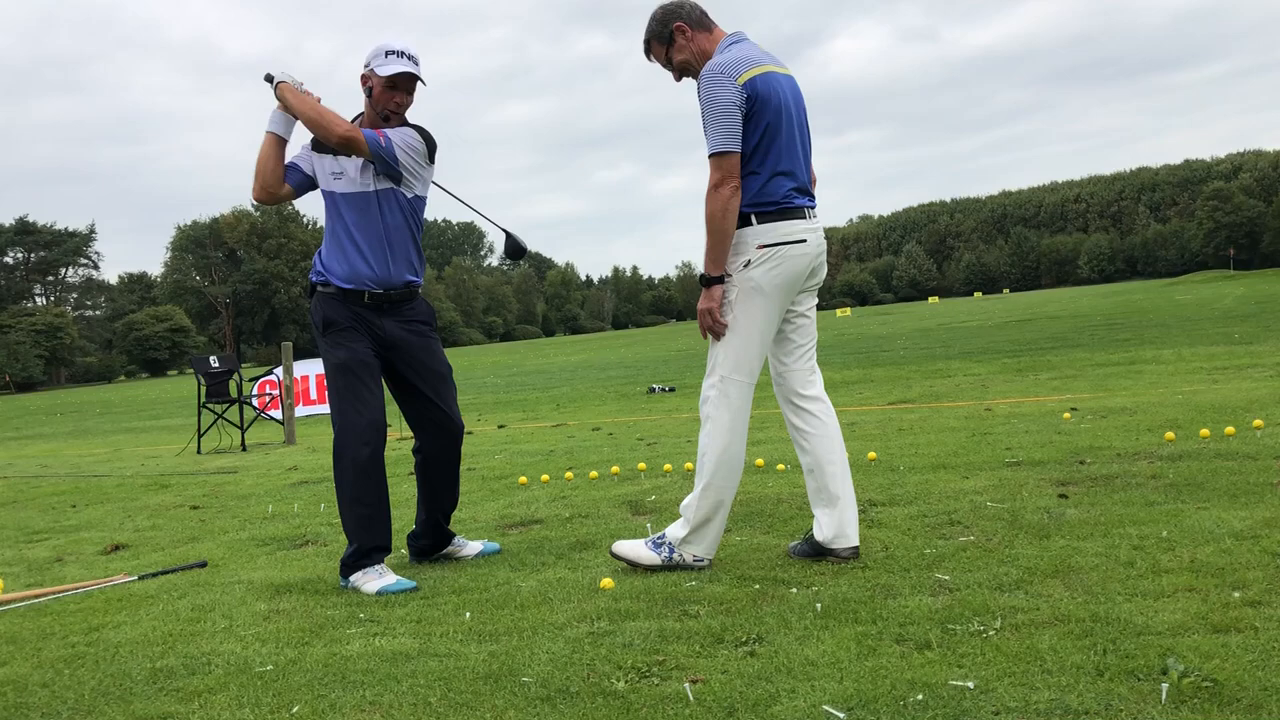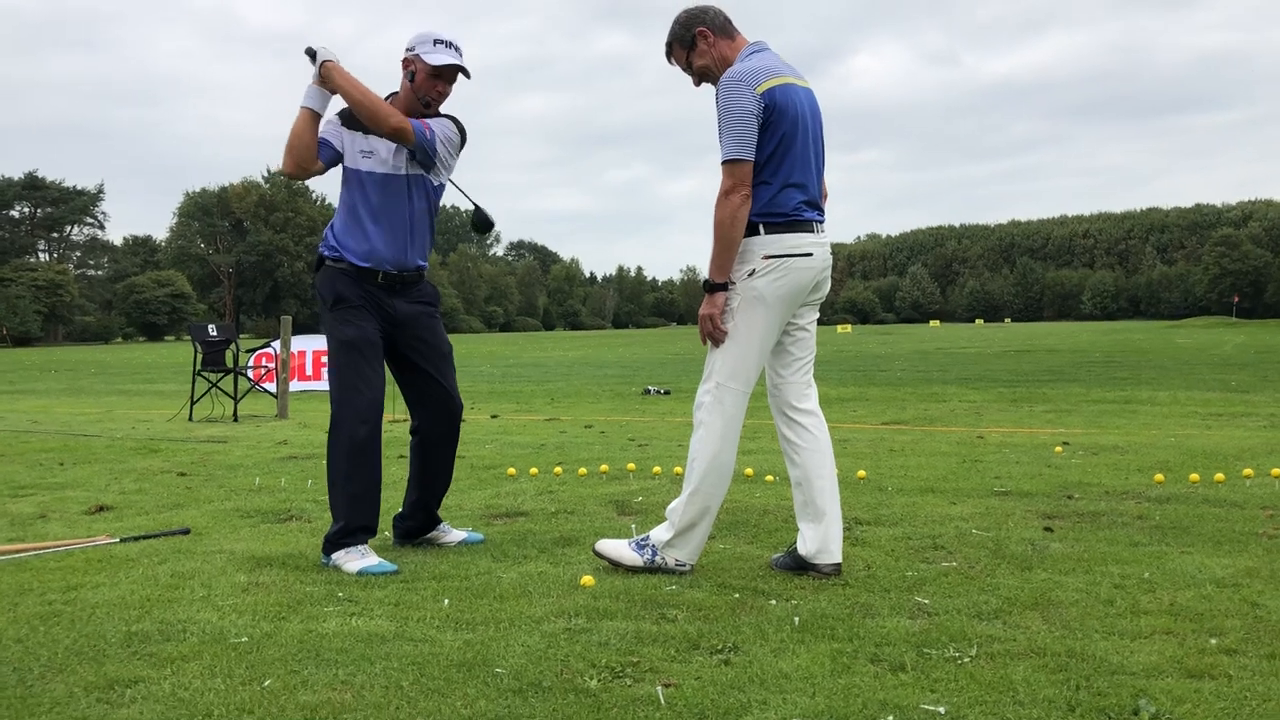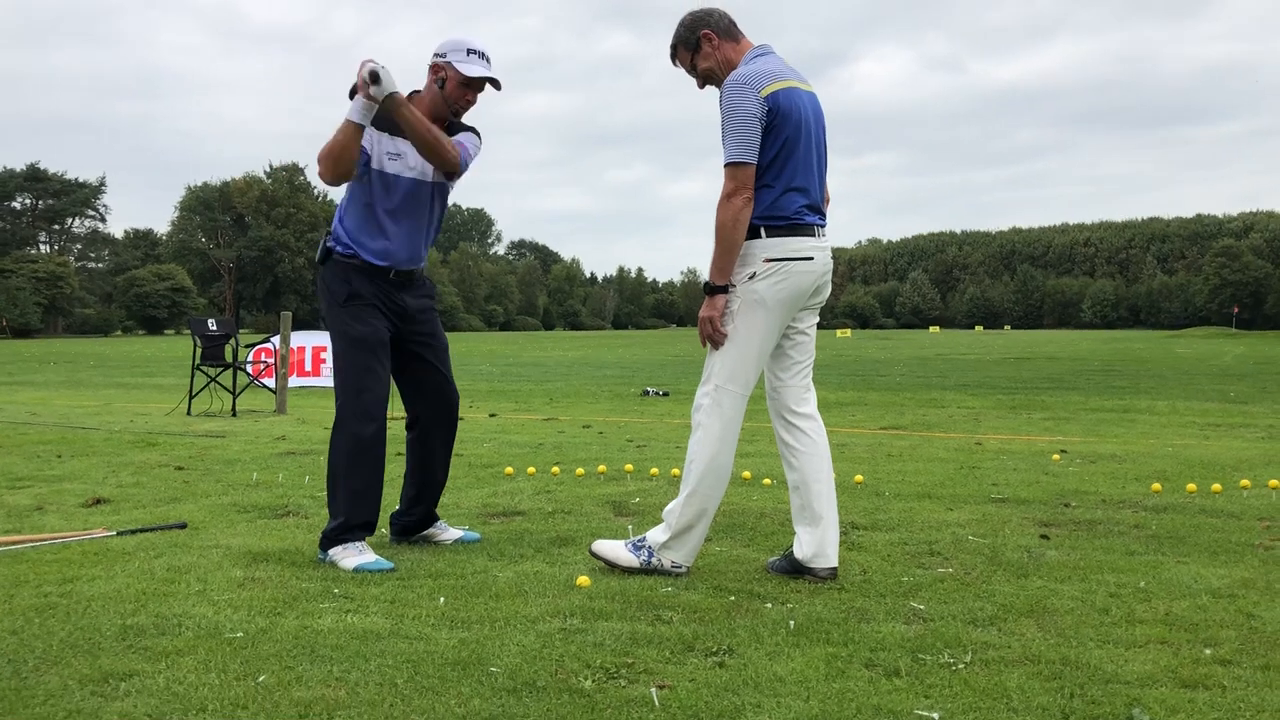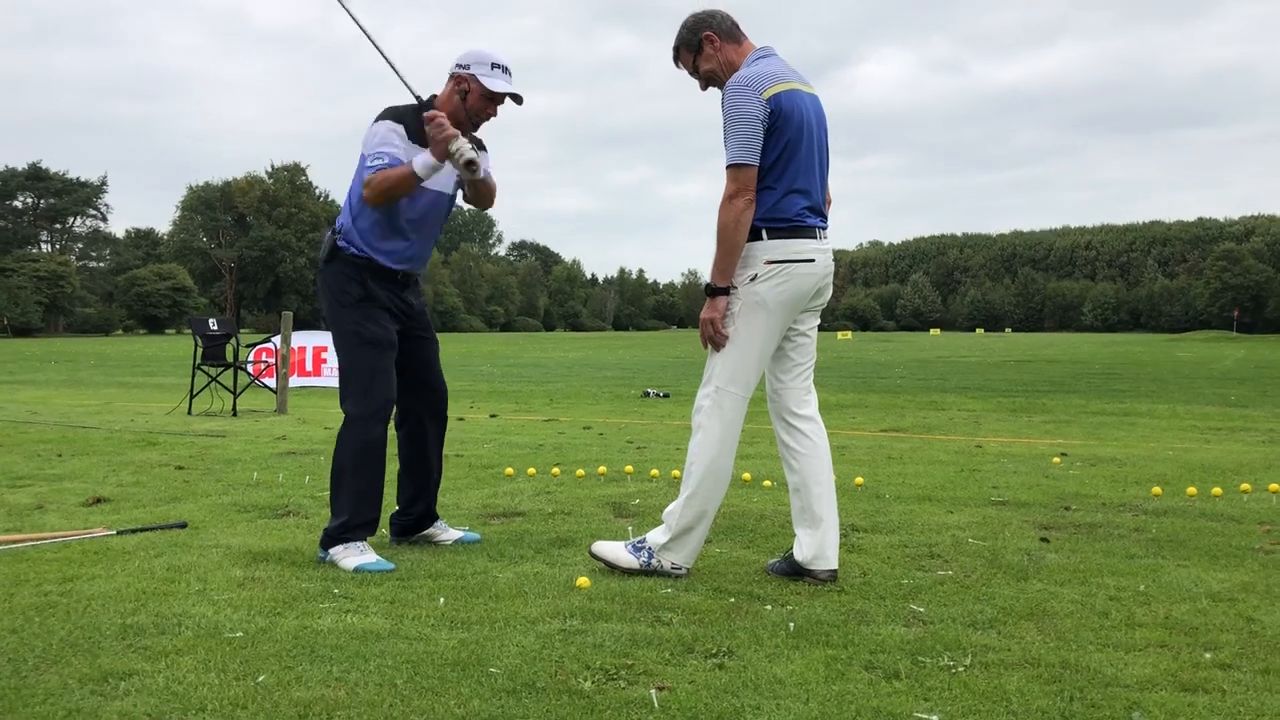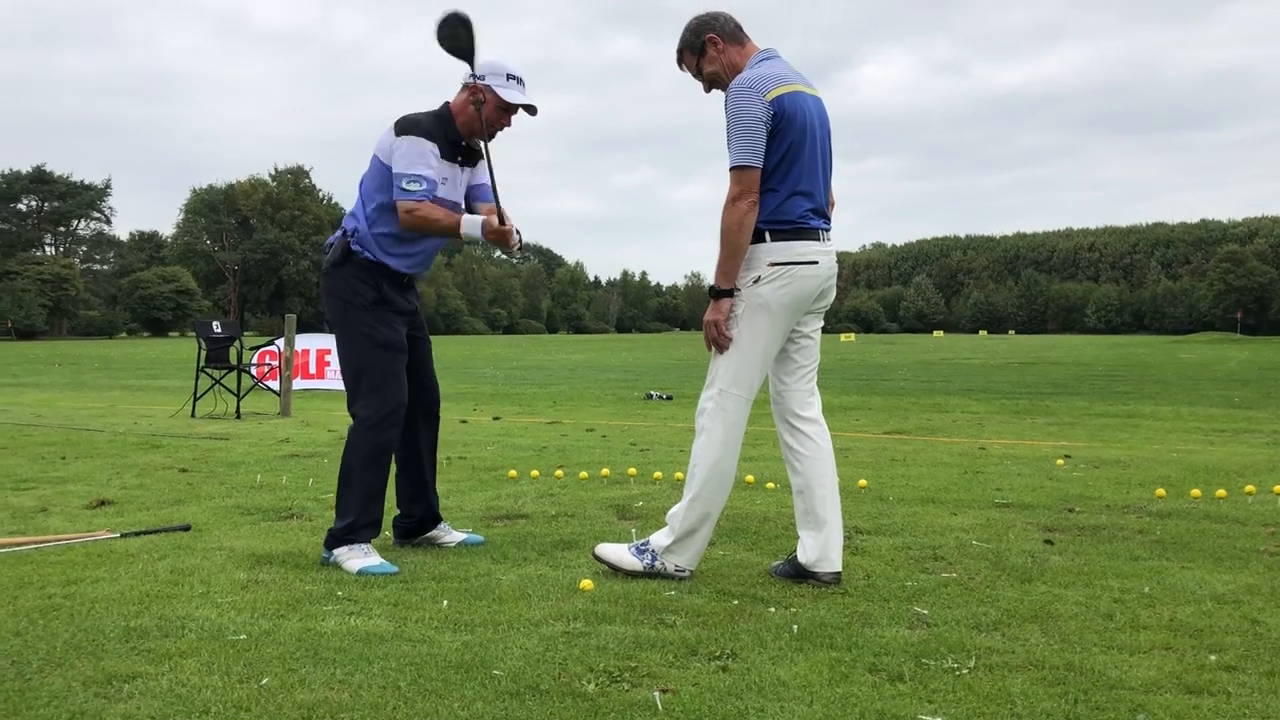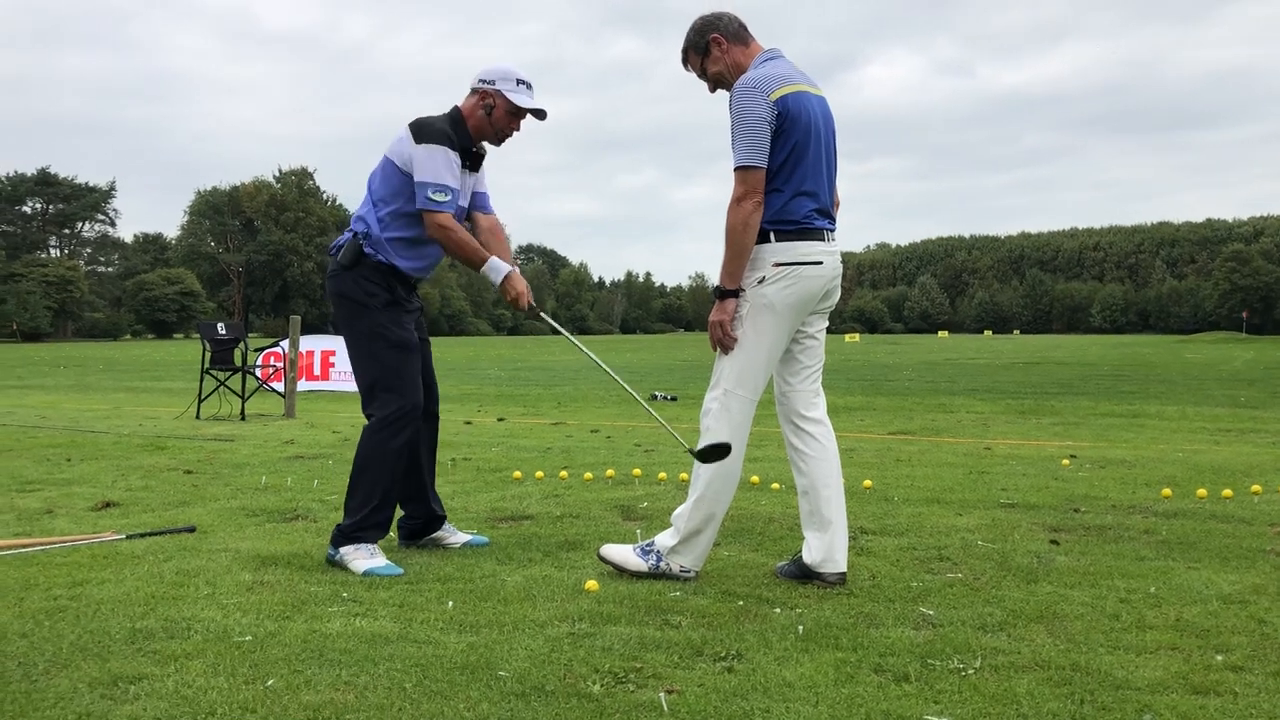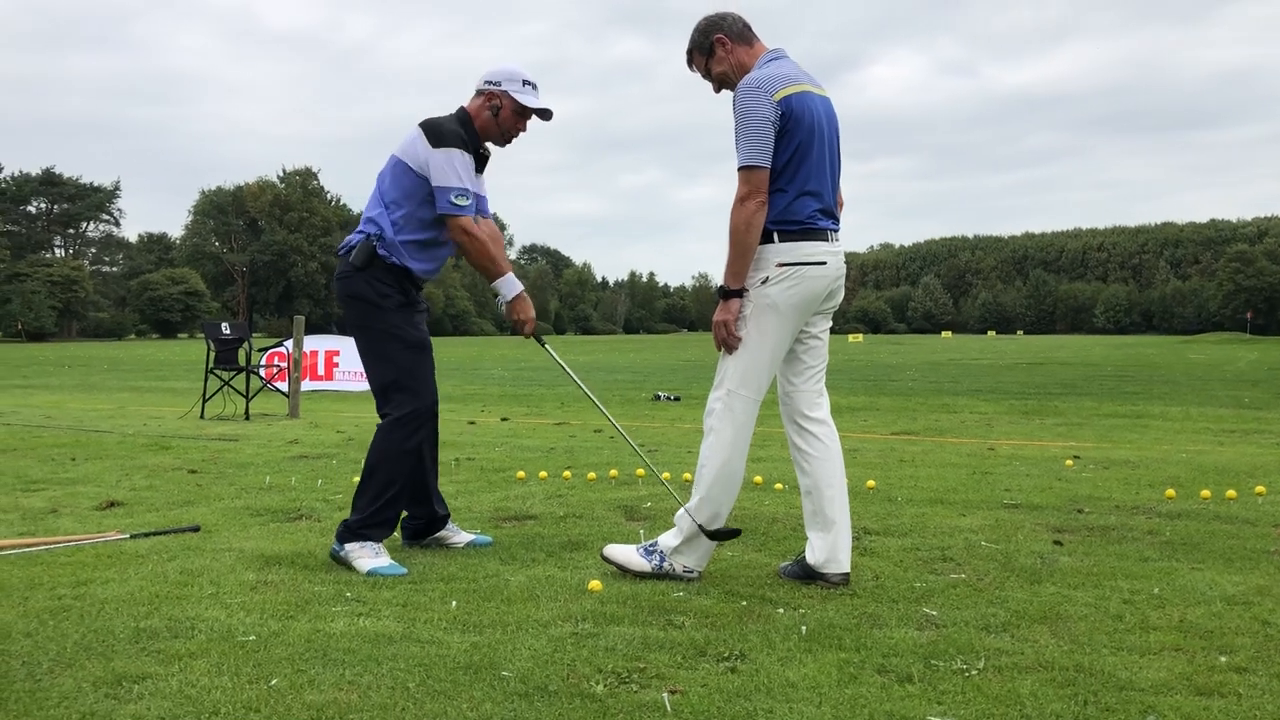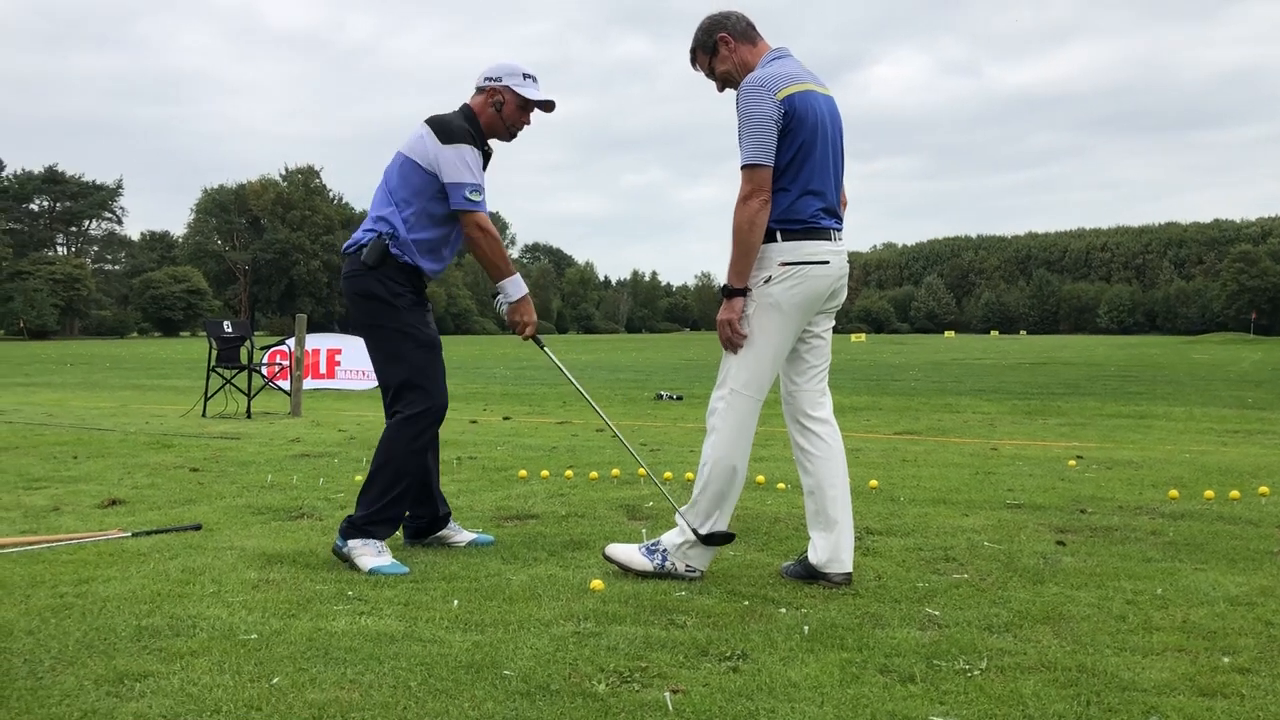
dt=0.1s
person 1, frame 1
left shoulder: (720, 73)
right shoulder: (775, 68)
left elbow: (726, 183)
left wrist: (712, 279)
left hip: (764, 244)
right hip: (805, 236)
left knee: (725, 395)
right knee: (802, 386)
left ankle: (690, 542)
right ankle: (836, 529)
person 1, frame 2
left shoulder: (741, 82)
right shoulder: (795, 80)
left elbow: (737, 192)
left wrist: (716, 287)
left hip: (767, 257)
right hip: (810, 254)
left knee: (720, 399)
right knee: (797, 398)
left ankle: (674, 547)
right ankle: (821, 544)
person 1, frame 3
left shoulder: (744, 84)
right shoulder: (797, 83)
left elbow: (738, 195)
left wrist: (715, 289)
left hip: (769, 259)
right hip: (811, 256)
left knee: (719, 403)
right knee: (796, 404)
left ankle: (671, 548)
right ankle: (817, 549)
person 1, frame 4
left shoulder: (746, 85)
right shoulder: (801, 86)
left elbow: (741, 197)
left wrist: (716, 290)
left hip: (770, 261)
right hip: (813, 258)
left knee: (720, 404)
right knee: (797, 406)
left ankle: (671, 549)
right ankle: (817, 551)
person 1, frame 5
left shoulder: (749, 89)
right shoulder: (804, 87)
left elbow: (745, 198)
left wrist: (721, 292)
left hip: (774, 263)
right hip: (818, 261)
left knee: (723, 407)
right knee: (800, 409)
left ankle: (674, 550)
right ankle: (820, 554)
person 1, frame 6
left shoulder: (753, 88)
right shoulder: (809, 87)
left elbow: (749, 199)
left wrist: (726, 292)
left hip: (778, 262)
right hip: (822, 260)
left knee: (728, 407)
right knee: (805, 408)
left ankle: (679, 551)
right ankle: (826, 553)
person 1, frame 7
left shoulder: (757, 88)
right shoulder: (812, 87)
left elbow: (752, 199)
left wrist: (730, 292)
left hip: (781, 263)
right hip: (825, 261)
left knee: (731, 407)
right knee: (808, 409)
left ankle: (684, 550)
right ankle: (829, 554)
person 1, frame 8
left shoulder: (760, 86)
right shoulder: (816, 87)
left elbow: (756, 197)
left wrist: (734, 291)
left hip: (785, 262)
right hip: (829, 260)
left knee: (734, 406)
right knee: (812, 408)
left ankle: (687, 549)
right ankle: (831, 554)
person 2, frame 1
left shoulder: (415, 142)
right shoulder: (324, 147)
left elbow: (341, 134)
right elbow: (268, 192)
left wrist: (290, 91)
right wrist: (279, 117)
left hip: (404, 308)
right hip: (342, 308)
left knee: (442, 427)
right knee: (359, 430)
left ankle: (433, 538)
right ankle: (364, 561)
person 2, frame 2
left shoulder: (446, 132)
right shoulder: (351, 119)
left elbow: (392, 124)
right elbow: (296, 166)
left wrist: (334, 69)
right wrist: (318, 89)
left hip: (410, 289)
right hip: (350, 285)
left knee: (441, 407)
right knee: (360, 408)
left ankle: (418, 522)
right ankle: (346, 540)
person 2, frame 3
left shoulder: (464, 137)
right shoulder: (375, 118)
left elbow: (445, 164)
right elbow: (330, 171)
left wrist: (397, 100)
right wrist: (360, 106)
left hip: (408, 284)
right hip: (352, 279)
left knee: (437, 403)
right knee: (364, 403)
left ankle: (416, 520)
right ankle: (343, 536)
person 2, frame 4
left shoulder: (472, 148)
right shoulder: (396, 123)
left elbow: (483, 197)
right elbow: (374, 193)
left wrist: (461, 156)
right wrist: (429, 158)
left hip: (401, 283)
right hip: (356, 278)
left knee: (428, 403)
right knee: (372, 404)
left ankle: (415, 519)
right ankle: (344, 536)
person 2, frame 5
left shoulder: (471, 156)
right shoulder: (417, 134)
left elbow: (484, 214)
right elbow: (412, 215)
left wrist: (502, 229)
right wrist: (472, 226)
left hip: (395, 285)
right hip: (359, 279)
left knee: (420, 403)
right knee: (382, 405)
left ankle: (419, 520)
right ankle: (349, 538)
person 2, frame 6
left shoulder: (472, 157)
right shoulder: (432, 138)
left elbow: (485, 224)
right elbow: (441, 227)
left wrist: (512, 271)
right wrist: (498, 271)
left hip: (397, 285)
right hip: (366, 280)
left knee: (421, 404)
right knee: (396, 405)
left ankle: (422, 520)
right ankle: (355, 537)
person 2, frame 7
left shoulder: (466, 151)
right shoulder: (445, 139)
left elbow: (484, 229)
right elbow: (462, 232)
left wrist: (512, 290)
right wrist: (512, 289)
left hip: (391, 283)
right hip: (375, 280)
left knee: (417, 404)
right knee: (411, 405)
left ankle: (426, 520)
right ankle: (360, 536)
person 2, frame 8
left shoulder: (467, 146)
right shoulder: (453, 136)
left elbow: (482, 230)
right elbow: (475, 229)
left wrist: (513, 294)
right wrist: (516, 292)
left hip: (396, 280)
right hip: (383, 278)
left knee: (422, 401)
right knee: (421, 403)
left ankle: (427, 520)
right ankle: (363, 532)
